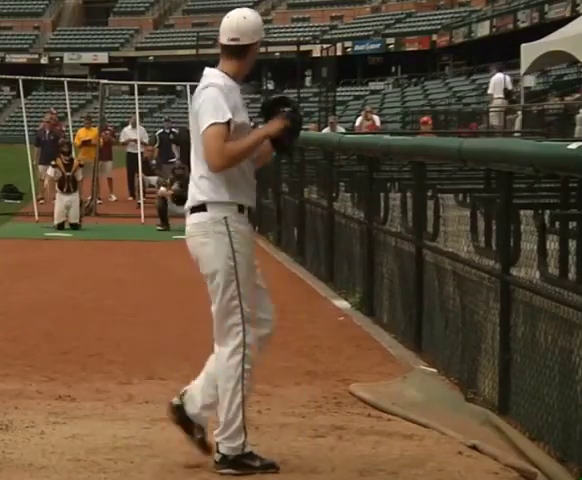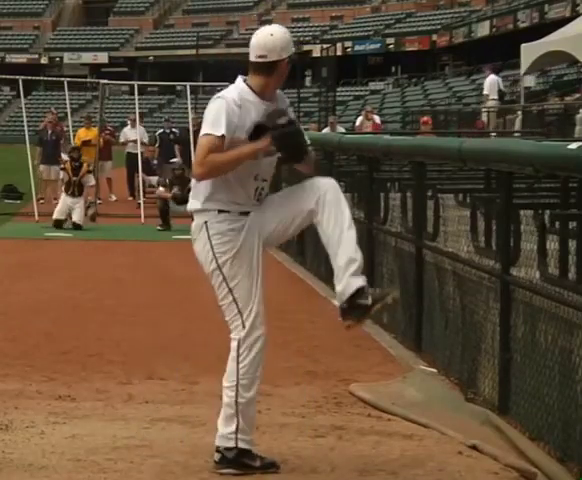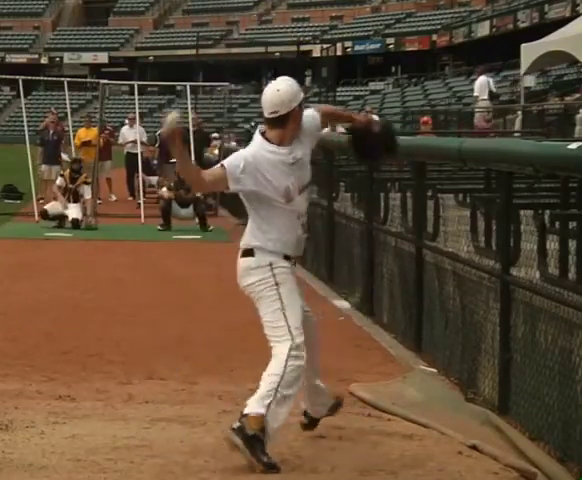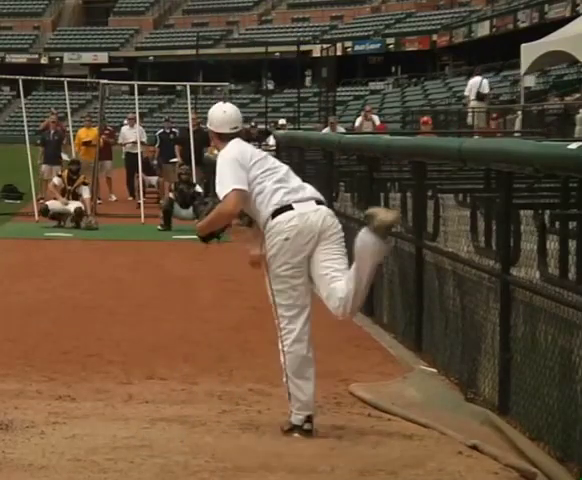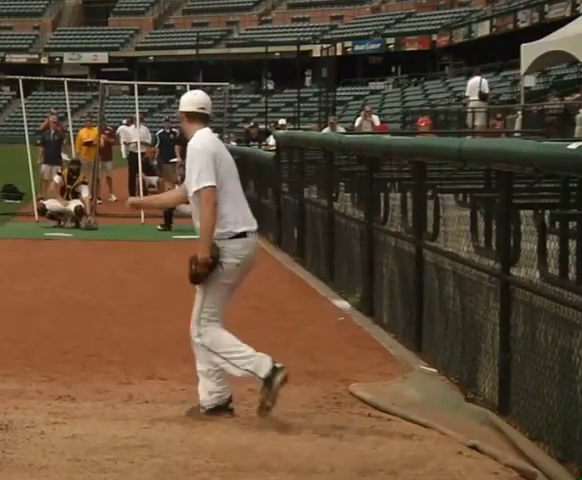
dt=0.5s
person 1, frame 1
left shoulder: (231, 90)
right shoulder: (213, 91)
left elbow: (252, 158)
right elbow: (217, 158)
left wrist: (265, 141)
right wrist: (263, 130)
left hip: (227, 221)
right hip: (216, 223)
left knee: (257, 324)
right knee: (236, 335)
left ankle: (195, 402)
person 1, frame 2
left shoulder: (278, 103)
right shoulder: (227, 102)
left elbow: (301, 163)
right elbow: (201, 167)
left wrist: (293, 147)
right wrist: (257, 147)
left hip: (255, 218)
right hip: (220, 228)
left knee: (324, 188)
right knee: (249, 332)
left ankle: (352, 294)
right ankle: (231, 448)
person 1, frame 3
left shoulder: (304, 132)
right shoulder: (252, 159)
left elbow: (324, 112)
right elbow: (201, 181)
left wrist: (353, 118)
right wrist: (176, 146)
left hip: (276, 264)
right hip: (268, 266)
left knee: (304, 331)
right knee: (291, 349)
left ankle: (317, 402)
right ankle: (252, 424)
person 1, frame 4
left shoulder: (228, 159)
right shoulder: (256, 155)
left elbow: (231, 207)
left wrist: (204, 226)
right wrist: (262, 253)
left hip: (286, 226)
right hip: (322, 216)
left knee: (292, 325)
right knee: (343, 300)
left ankle: (301, 416)
right ankle: (372, 232)
person 1, frame 5
left shoulder: (199, 145)
right shoulder: (213, 144)
left elbow: (209, 199)
right elbow: (185, 194)
left wrist: (204, 248)
right wrist: (145, 201)
left hip: (228, 246)
right hip: (243, 243)
left knee: (204, 329)
right knee: (208, 321)
left ankle: (265, 370)
right ankle: (215, 398)
